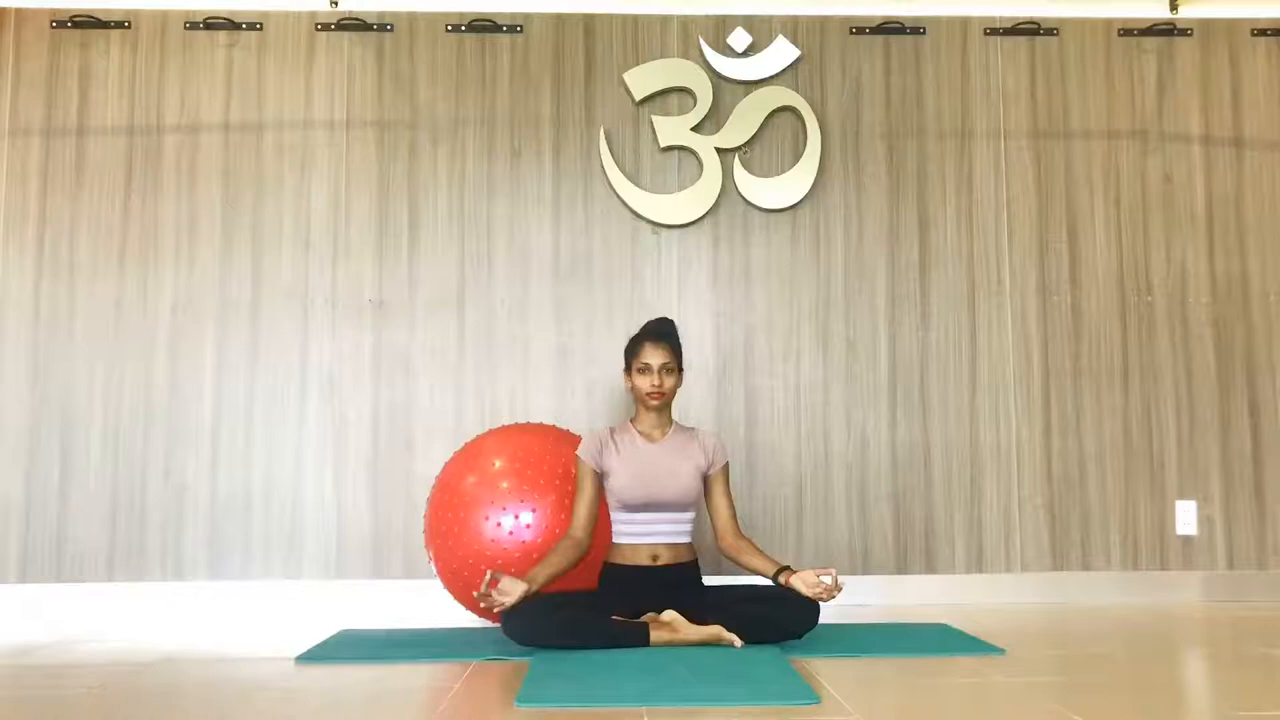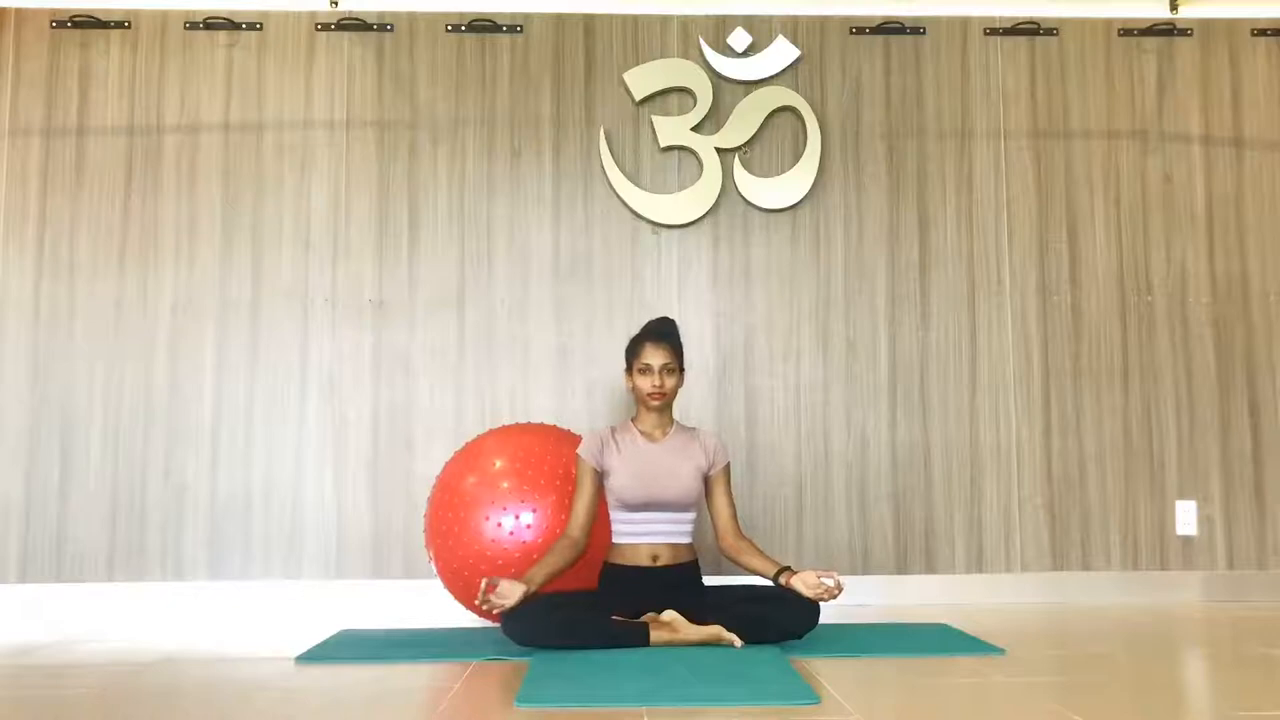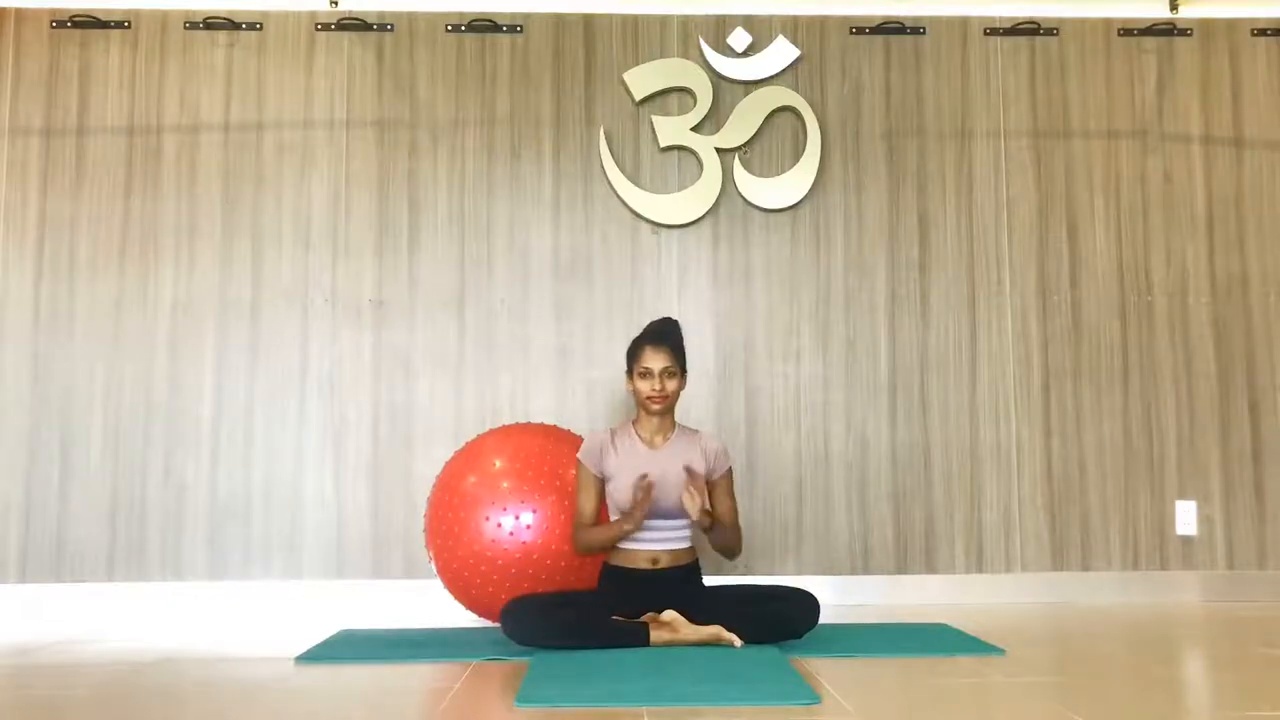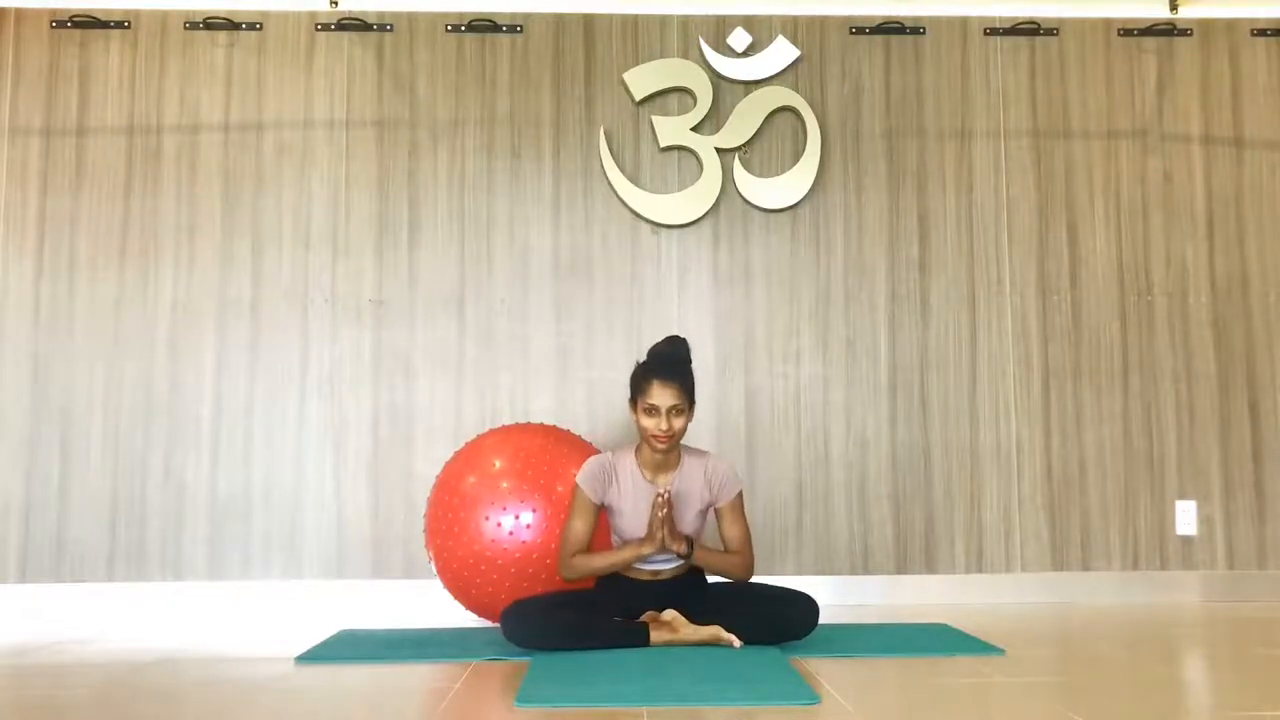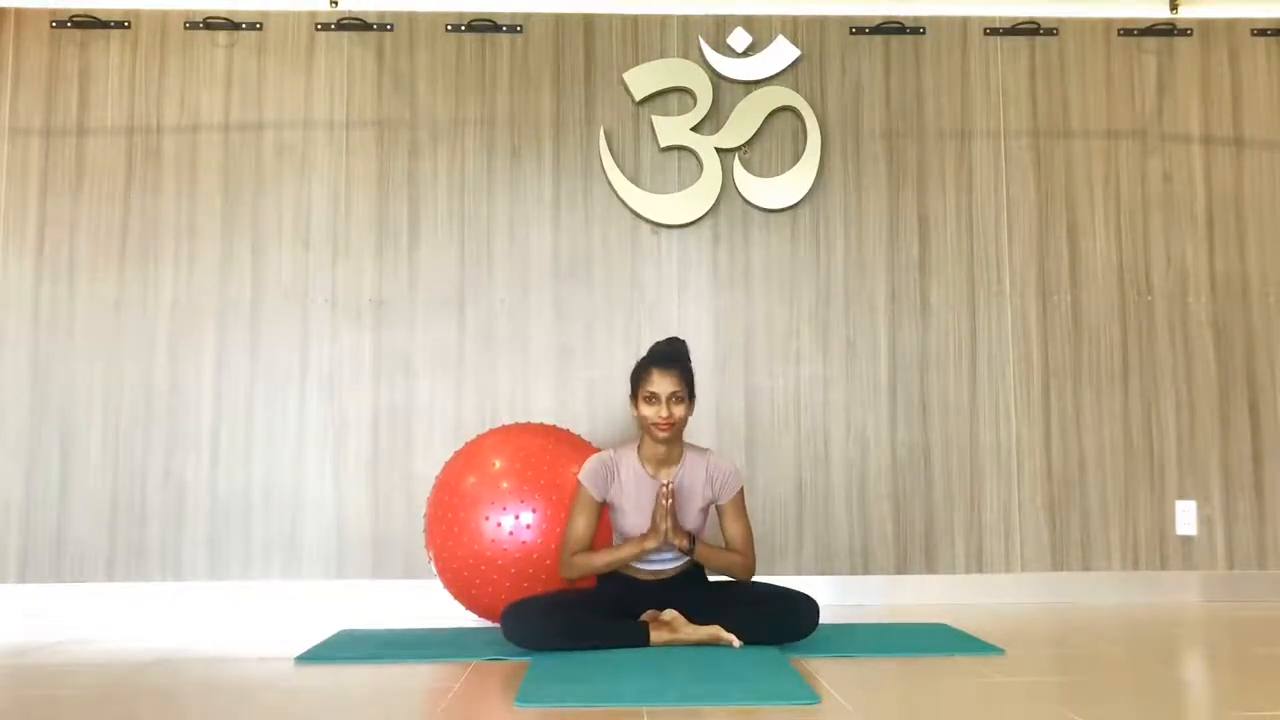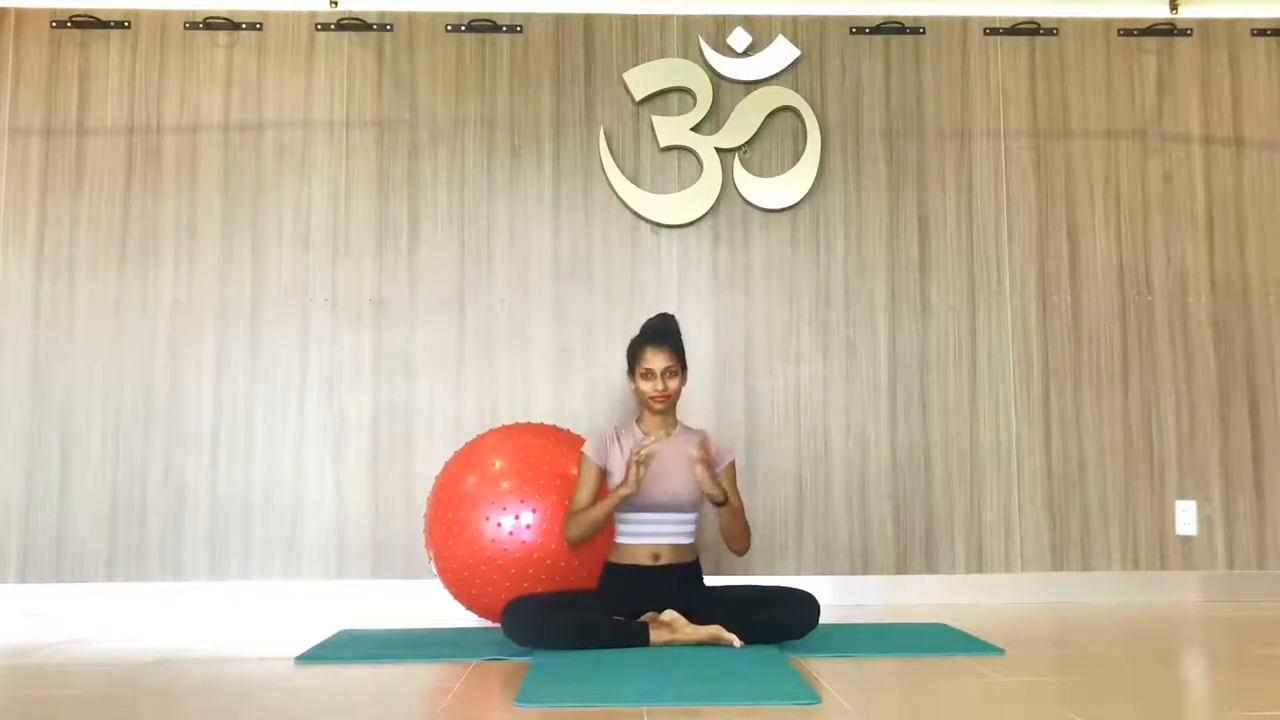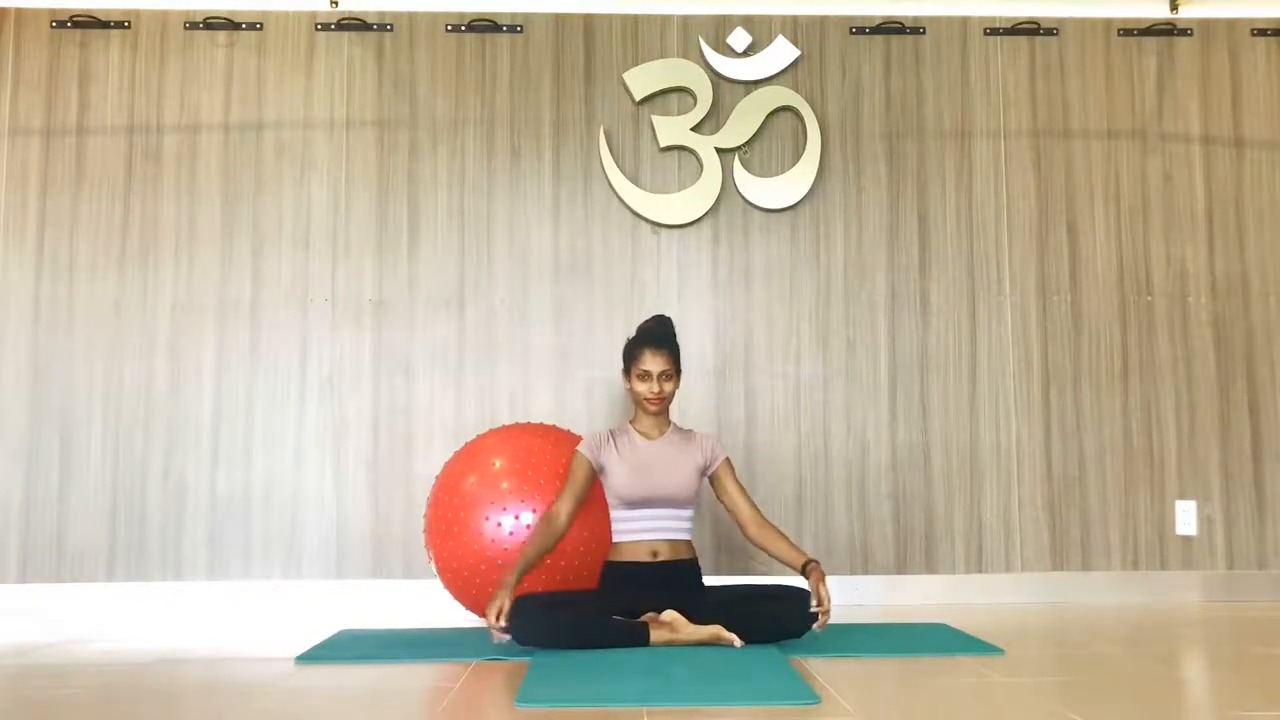
dt=0.7s
person 1, frame 1
left shoulder: (705, 446)
right shoulder: (600, 445)
left elbow: (729, 536)
right elbow: (578, 537)
left wrist: (788, 576)
right wrist: (528, 583)
left hip: (686, 588)
right hip: (619, 587)
left knee: (800, 609)
right knee: (520, 618)
left ankle: (654, 626)
right ankle: (683, 633)
person 1, frame 2
left shoulder: (706, 446)
right shoulder: (600, 444)
left elbow: (730, 537)
right elbow: (574, 536)
left wrist: (787, 576)
right wrist: (526, 584)
left hip: (687, 588)
right hip: (618, 588)
left knee: (799, 609)
right knee: (521, 619)
left ankle: (631, 630)
right ankle: (677, 632)
person 1, frame 3
left shoulder: (708, 448)
right shoulder: (600, 445)
left elbow: (732, 547)
right elbow: (582, 539)
left wrist: (705, 519)
right wrist: (631, 520)
left hip: (686, 588)
right hip: (619, 589)
left knee: (802, 608)
right knee: (517, 617)
right ankle: (673, 633)
person 1, frame 4
left shoulder: (715, 472)
right shoulder: (601, 469)
left elbow: (743, 567)
right elbow: (569, 565)
left wrist: (682, 544)
right wrist: (644, 545)
left hip: (688, 592)
right hip: (620, 594)
left knee: (801, 610)
right knee: (518, 620)
left ankle: (637, 628)
right ankle: (670, 632)
person 1, frame 5
left shoulder: (716, 470)
right shoulder: (604, 467)
left elbow: (744, 566)
right elbow: (571, 565)
left wrist: (683, 539)
right wrist: (649, 540)
left hip: (689, 591)
right hip: (621, 593)
left knee: (802, 612)
right knee: (518, 620)
right ankle: (667, 633)
person 1, frame 6
left shoulder: (709, 448)
right shoulder: (605, 444)
left elbow: (740, 544)
right elbow: (572, 532)
left wrist: (715, 492)
right wrist: (626, 487)
left hip: (686, 588)
right hip: (620, 588)
left knee: (802, 608)
right knee: (518, 616)
left ankle: (637, 628)
right ankle: (671, 632)
person 1, frame 7
left shoulder: (703, 447)
right shoulder: (600, 446)
left elbow: (752, 521)
right elbow: (557, 518)
left wrist: (808, 566)
right wrist: (510, 581)
left hip: (685, 586)
right hip: (620, 586)
left knee: (799, 606)
right knee: (522, 616)
left ankle: (635, 629)
right ankle: (670, 633)
